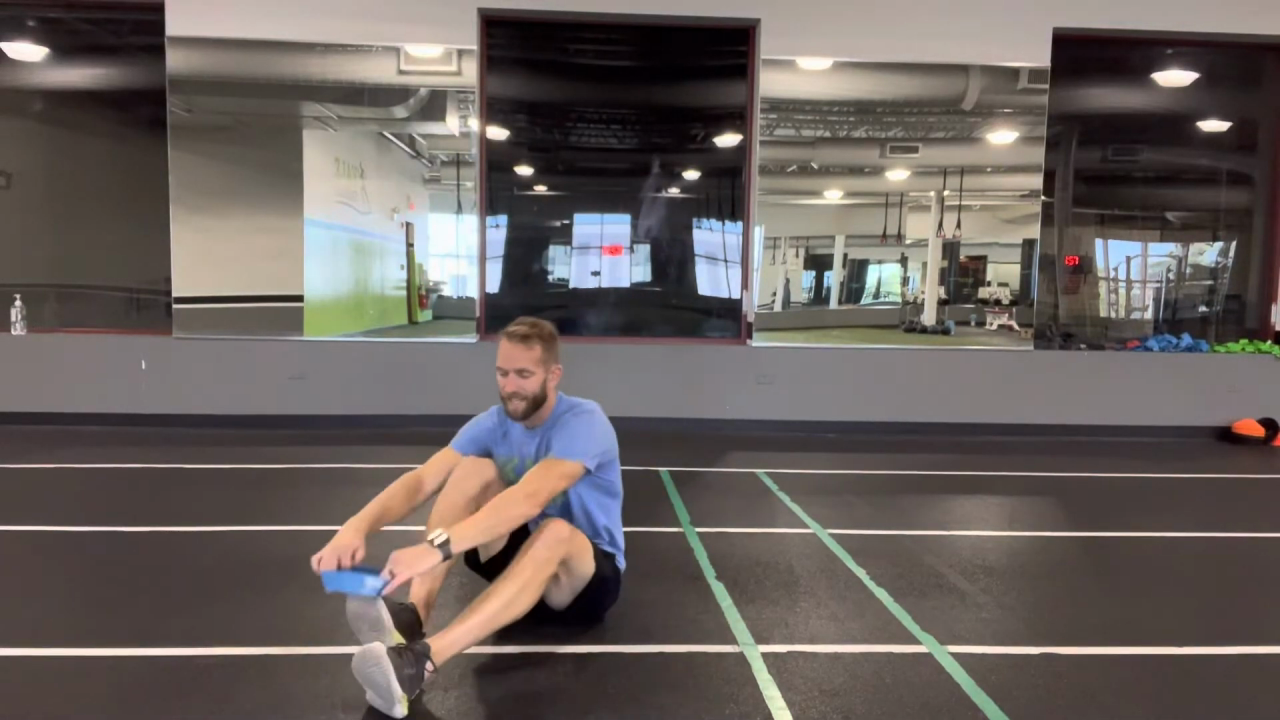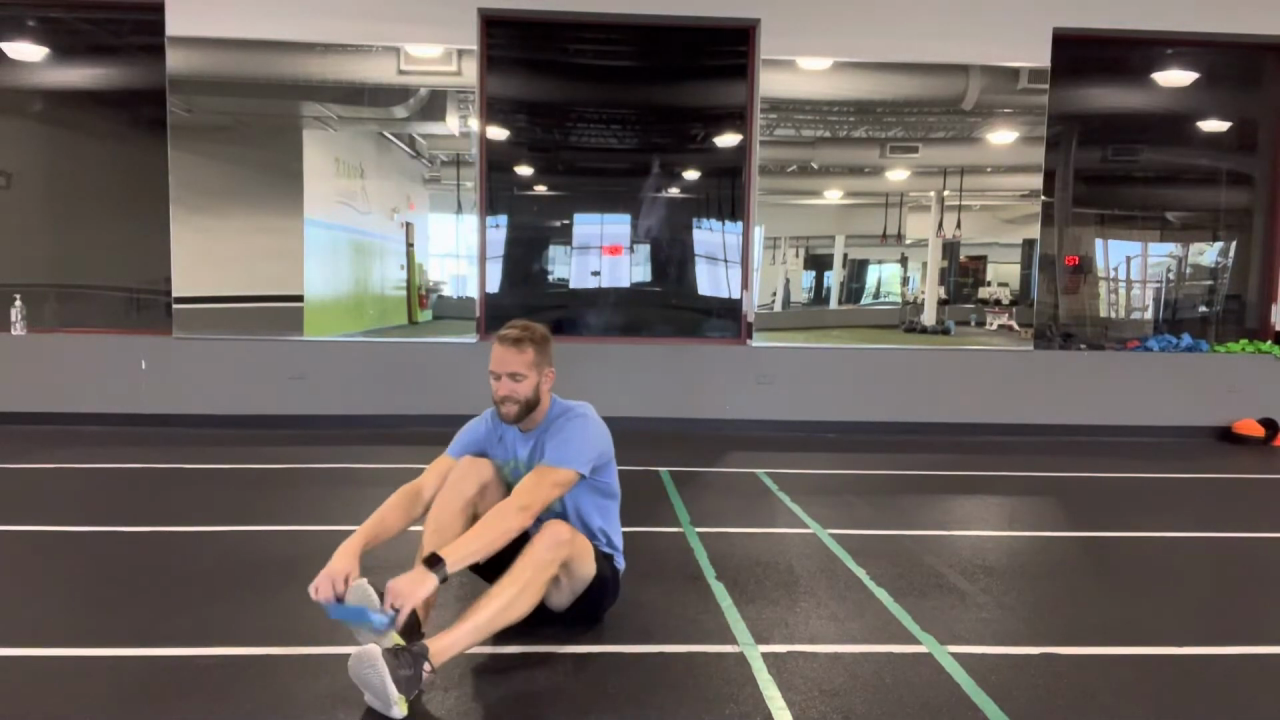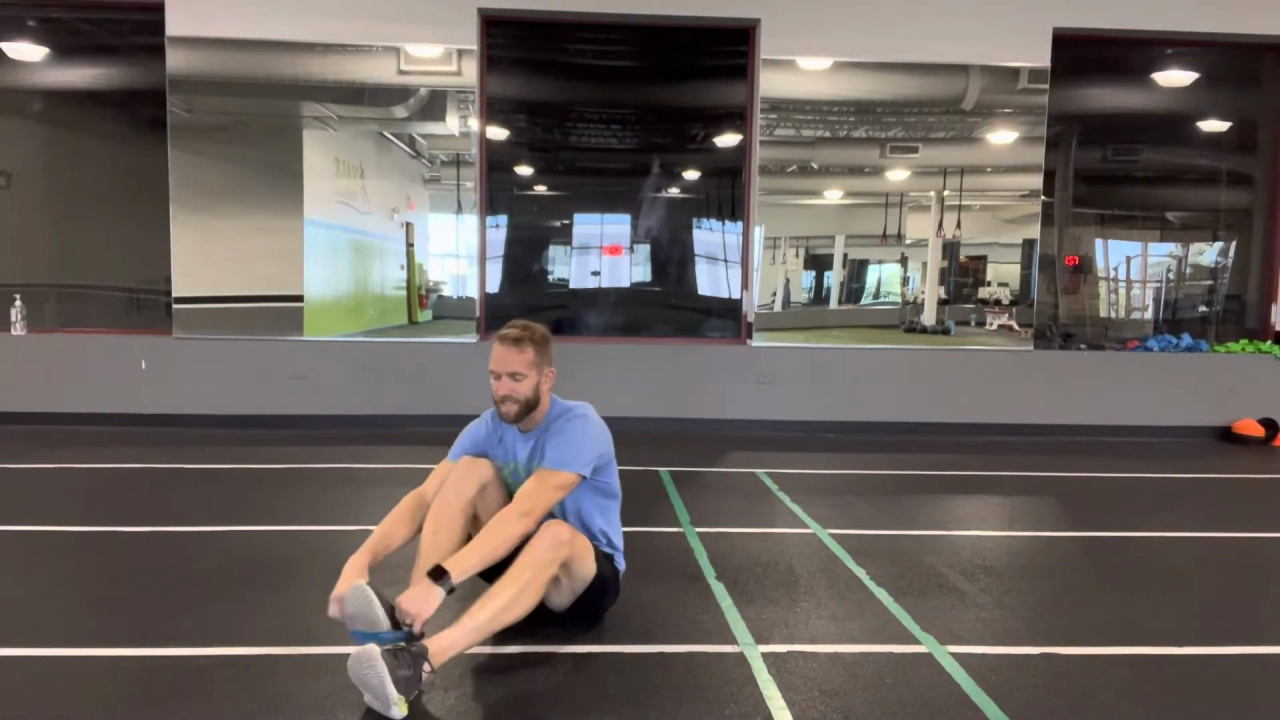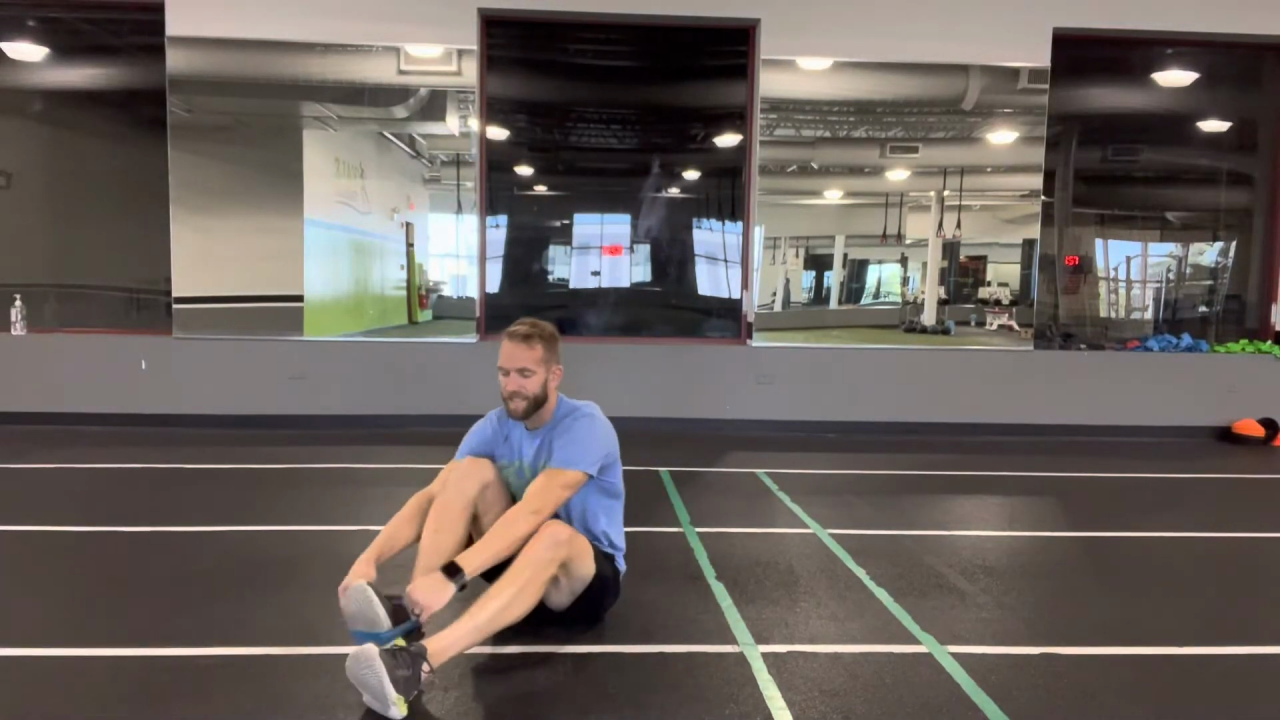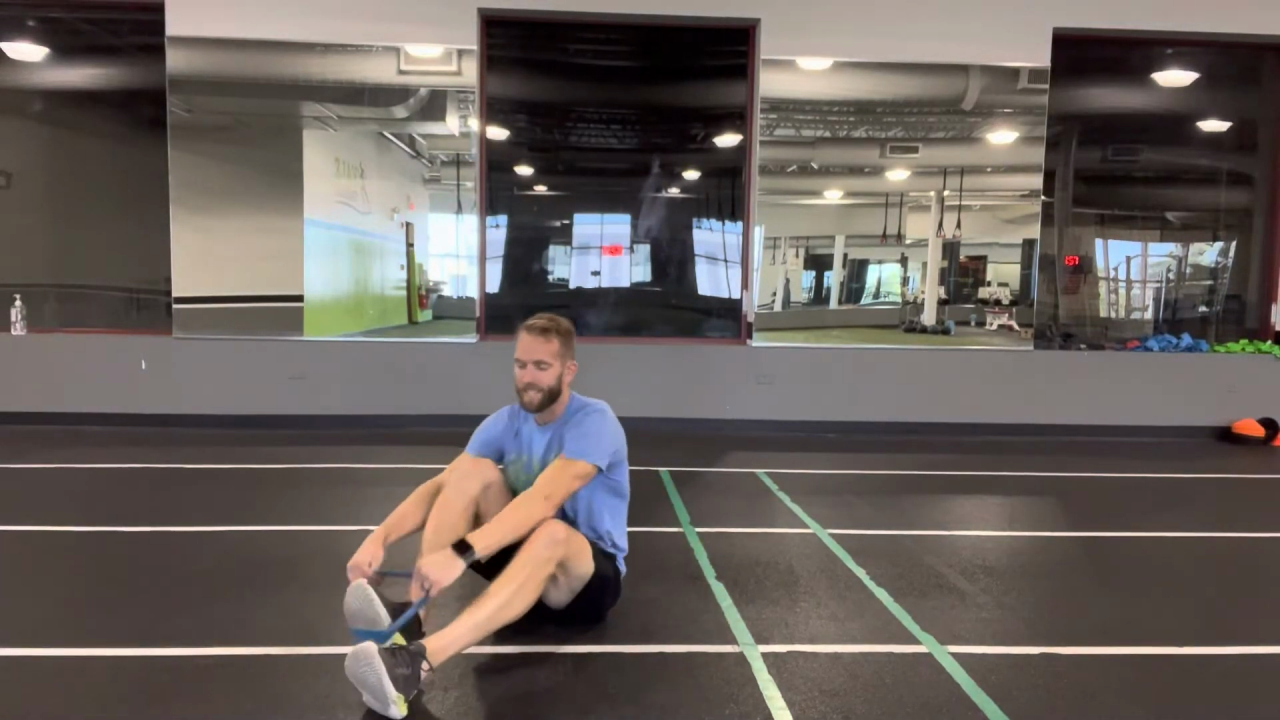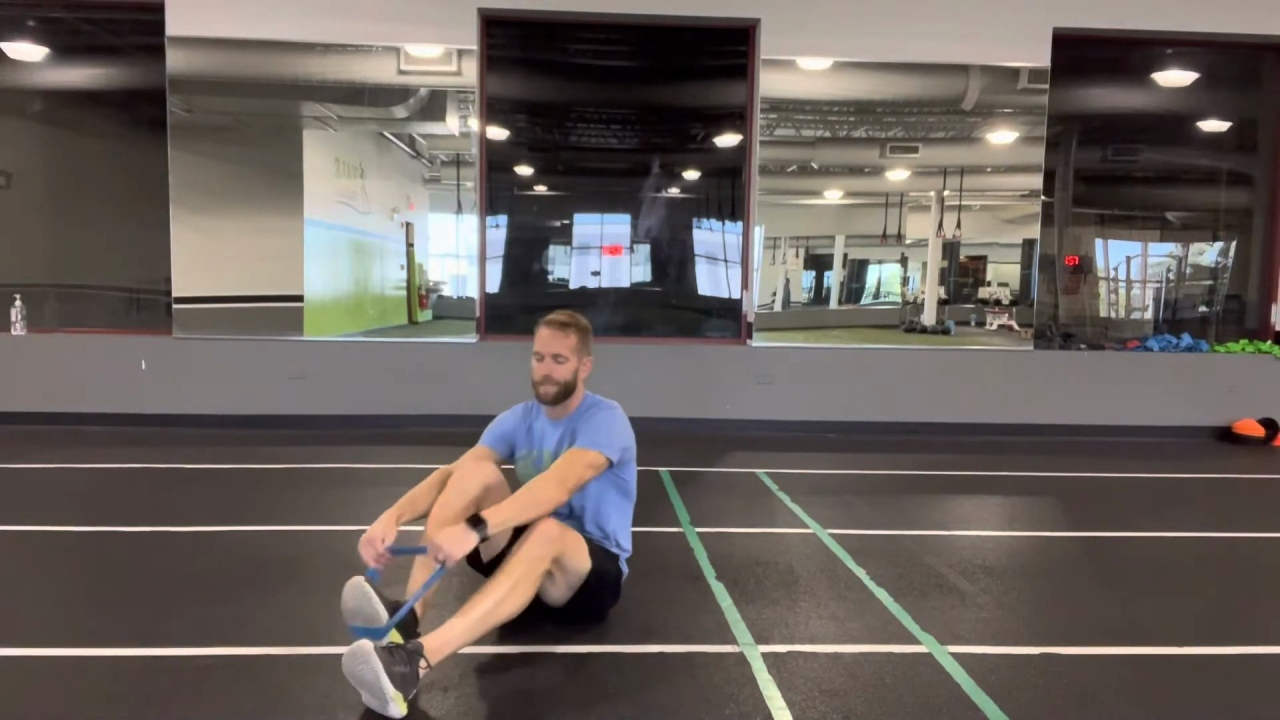
dt=0.1s
person 1, frame 1
left shoulder: (583, 423)
right shoulder: (494, 423)
left elbow: (529, 499)
right elbow: (422, 481)
left wrist: (436, 548)
right wrist: (358, 525)
left hip: (588, 573)
right hip: (523, 559)
left knee: (556, 532)
right knee: (473, 469)
left ankle: (422, 660)
right ankle: (413, 617)
person 1, frame 2
left shoulder: (578, 427)
right shoulder: (487, 426)
left elbow: (521, 510)
right elbow: (419, 492)
left wrist: (432, 568)
right wrist: (352, 548)
left hip: (588, 574)
right hip: (520, 558)
left knee: (556, 534)
right knee: (471, 468)
left ankle: (420, 661)
right ankle: (410, 621)
person 1, frame 3
left shoulder: (579, 428)
right shoulder: (488, 427)
left elbow: (524, 514)
right elbow: (425, 499)
left wrist: (440, 581)
right wrist: (360, 560)
left hip: (588, 573)
right hip: (523, 561)
left knee: (556, 534)
right knee: (471, 469)
left ankle: (419, 662)
right ankle: (408, 622)
person 1, frame 4
left shoulder: (584, 426)
right shoulder: (494, 427)
left elbow: (534, 511)
right elbow: (432, 497)
left wrist: (452, 577)
right wrist: (371, 558)
left hip: (591, 573)
right hip: (523, 560)
left knee: (554, 535)
right knee: (471, 471)
left ankle: (418, 663)
right ankle: (409, 620)
person 1, frame 5
left shoulder: (595, 423)
right shoulder: (505, 423)
left elbow: (544, 501)
right elbow: (441, 487)
left wrist: (460, 553)
right wrist: (379, 538)
left hip: (591, 573)
right hip: (524, 559)
left knee: (553, 534)
right knee: (473, 470)
left ankle: (418, 662)
right ankle: (410, 618)
person 1, frame 6
left shoulder: (605, 419)
right shoulder: (519, 419)
left elbow: (557, 488)
right elbow: (453, 473)
left wrist: (473, 530)
right wrist: (392, 517)
left hip: (595, 570)
right hip: (529, 559)
left knee: (547, 533)
right knee: (475, 472)
left ankle: (414, 661)
right ankle: (405, 616)
